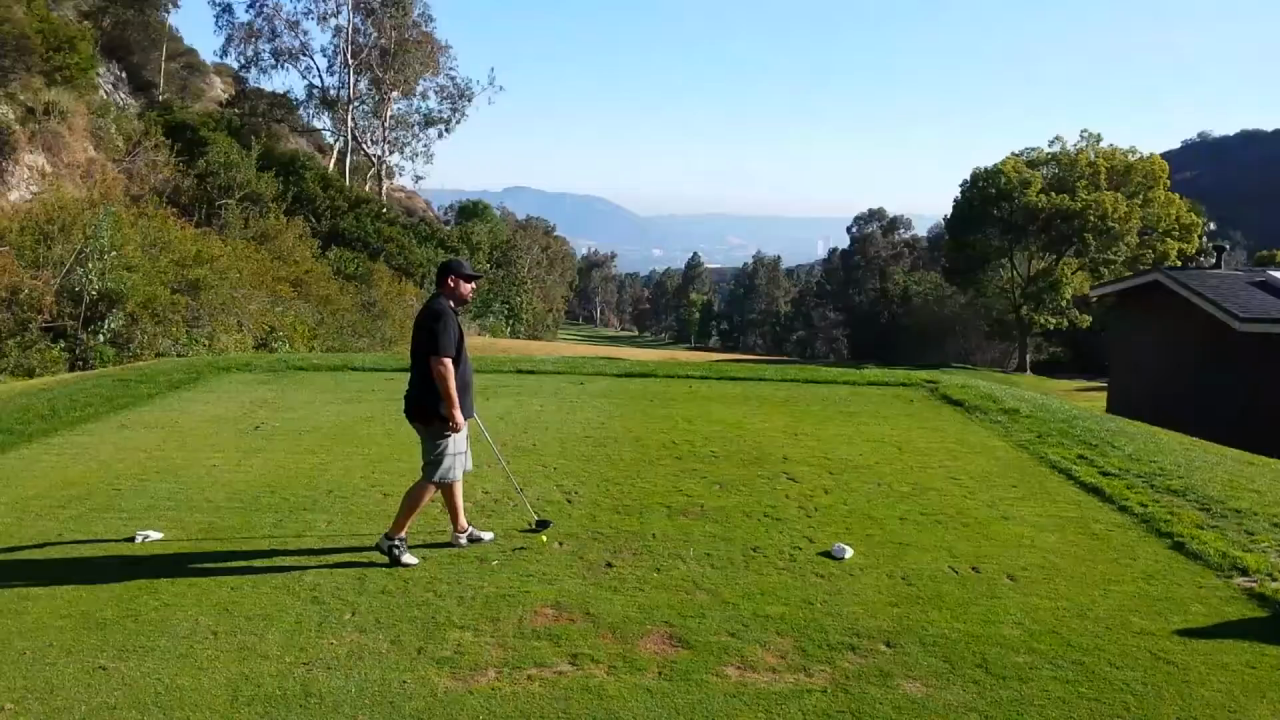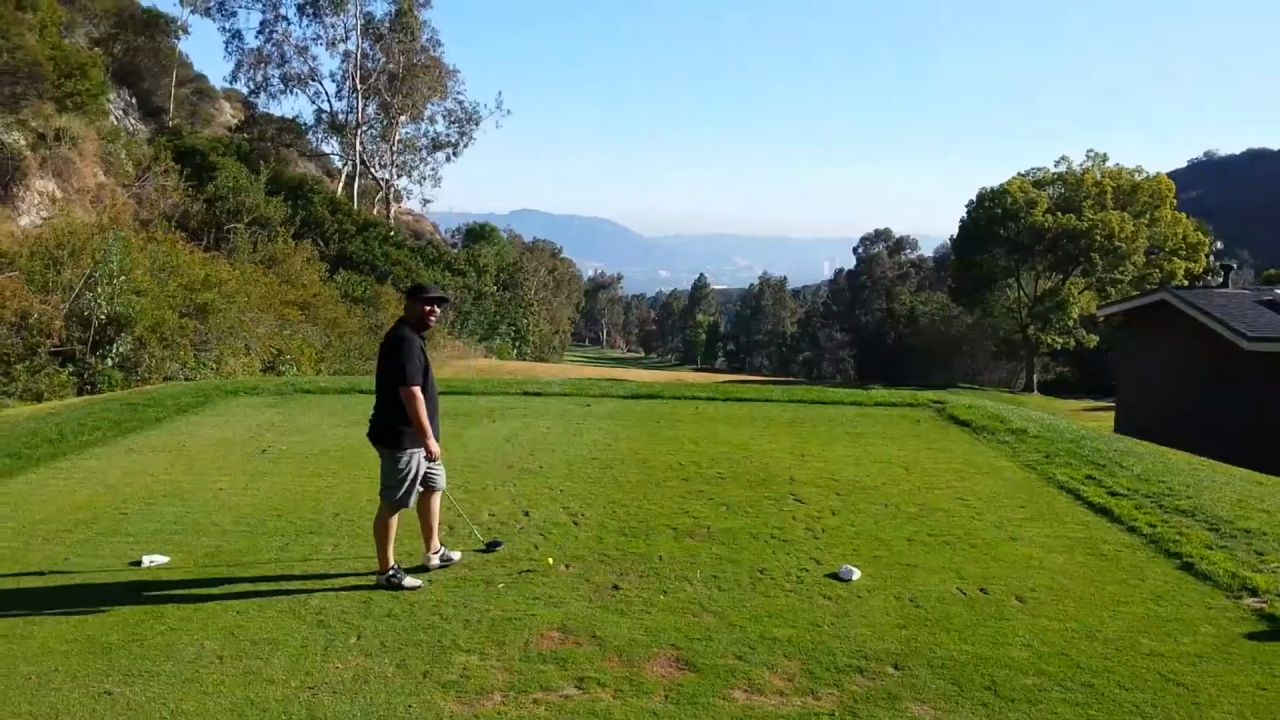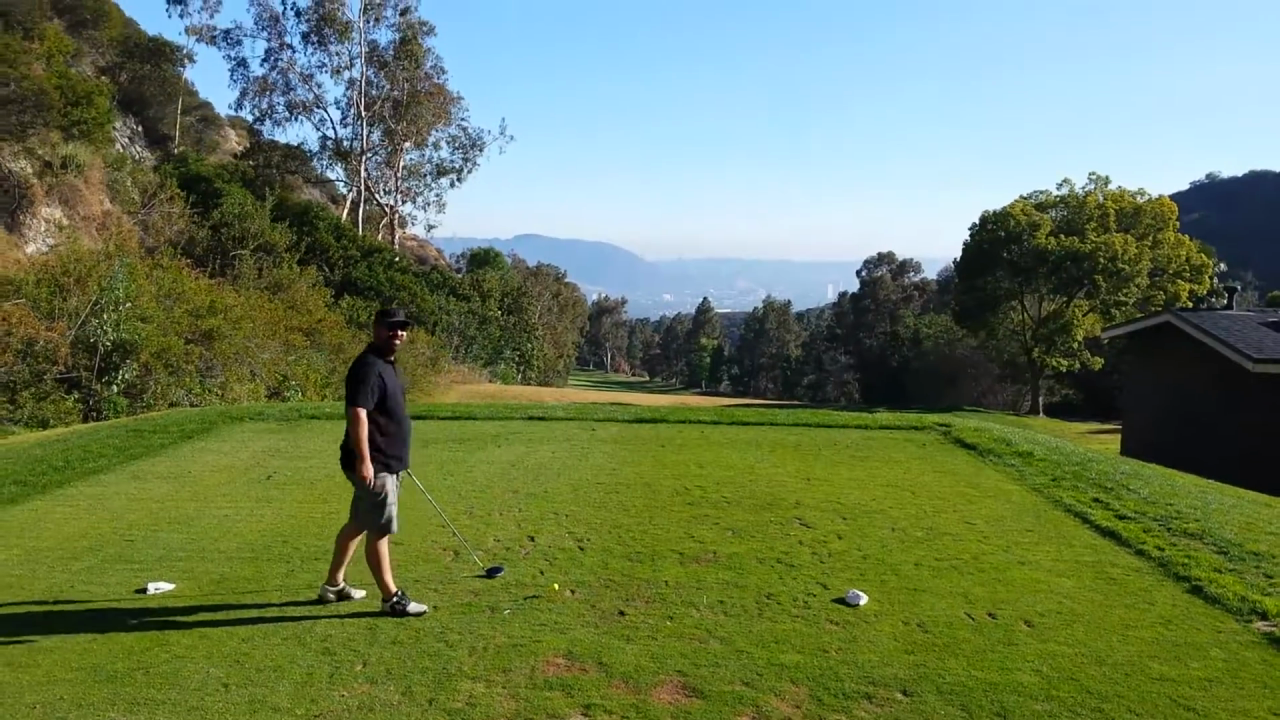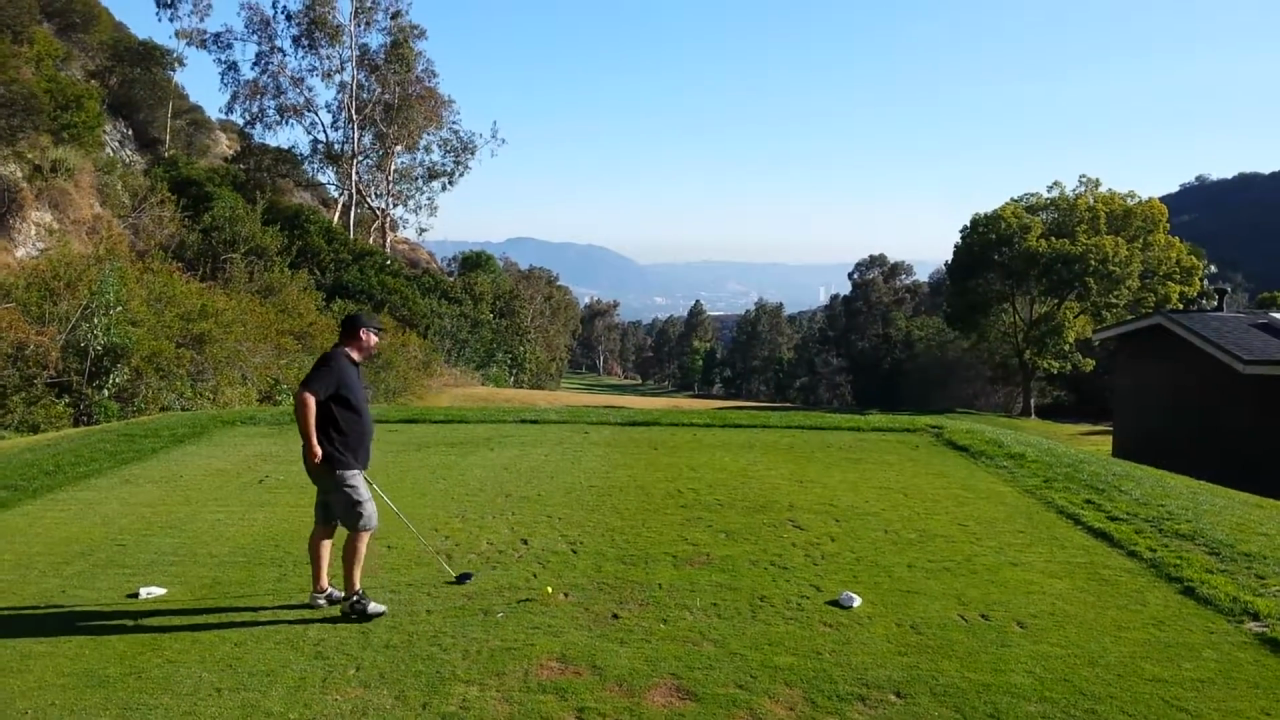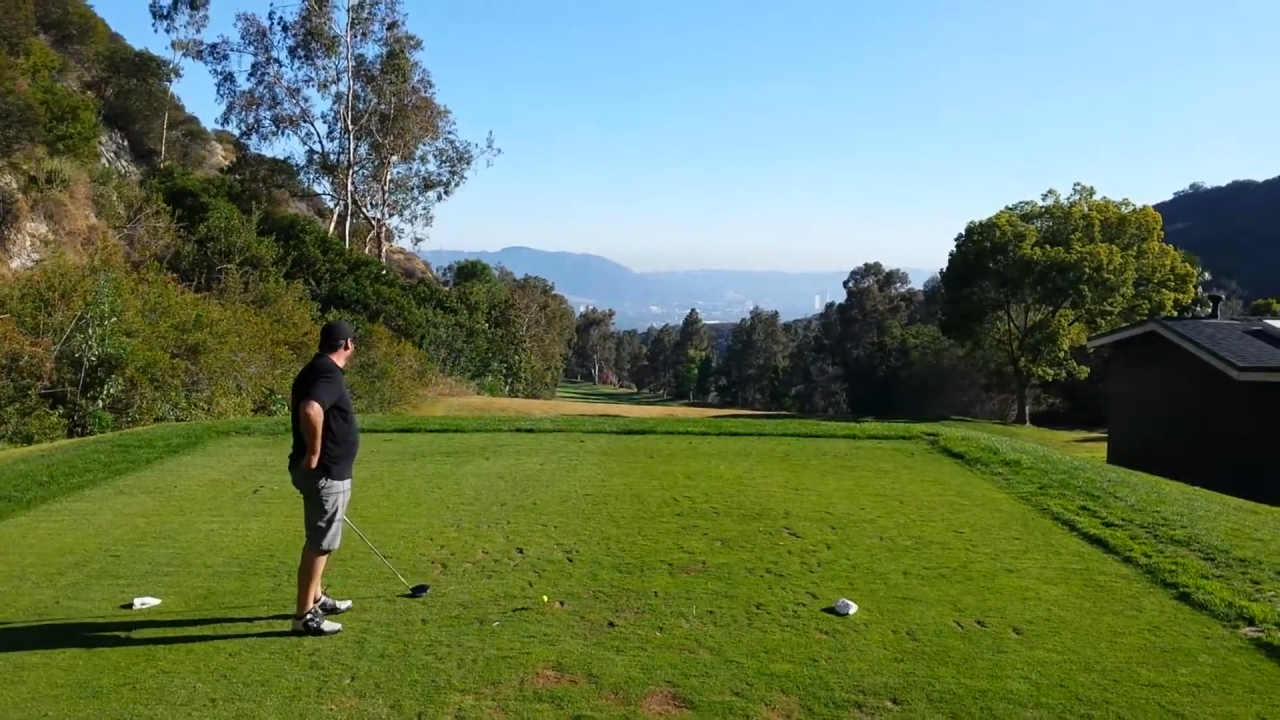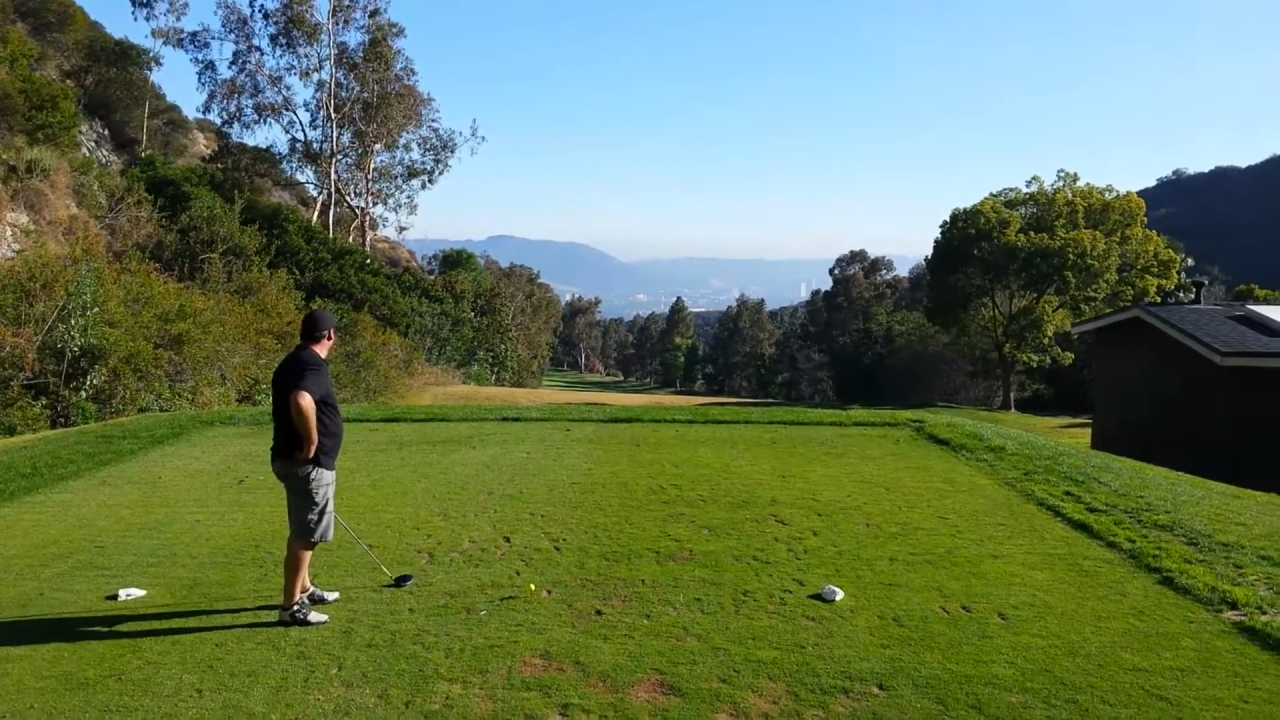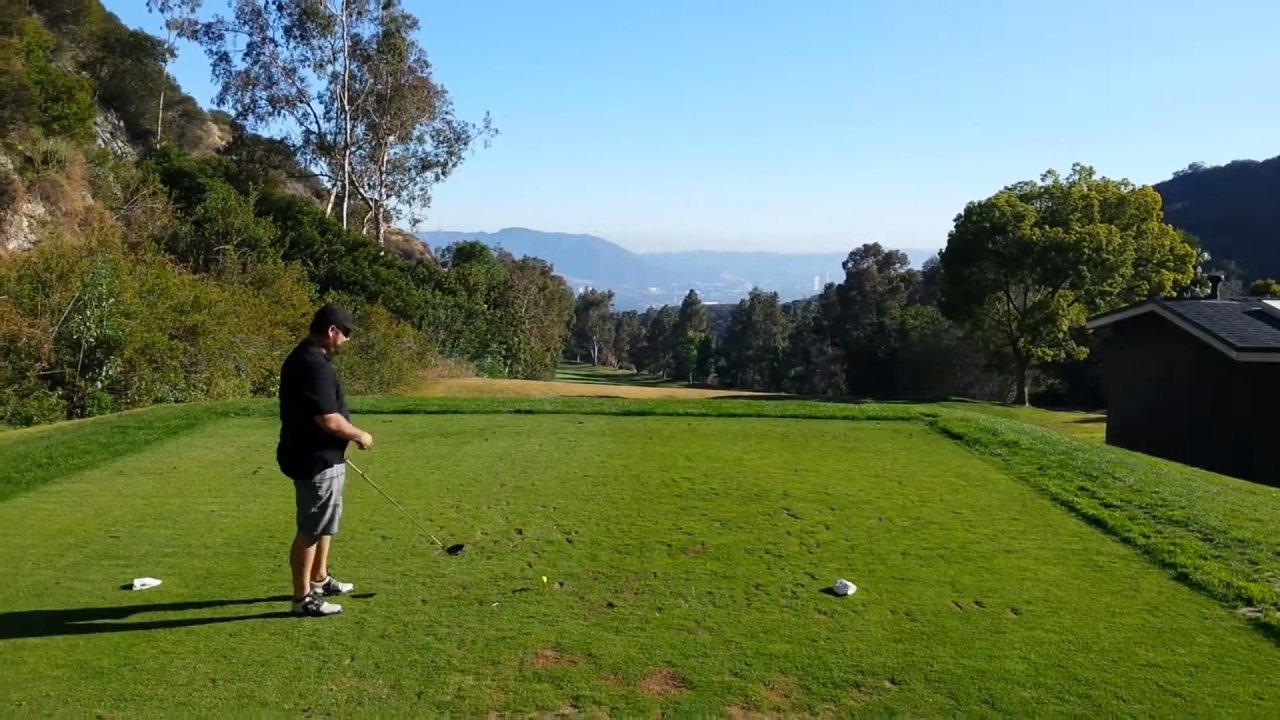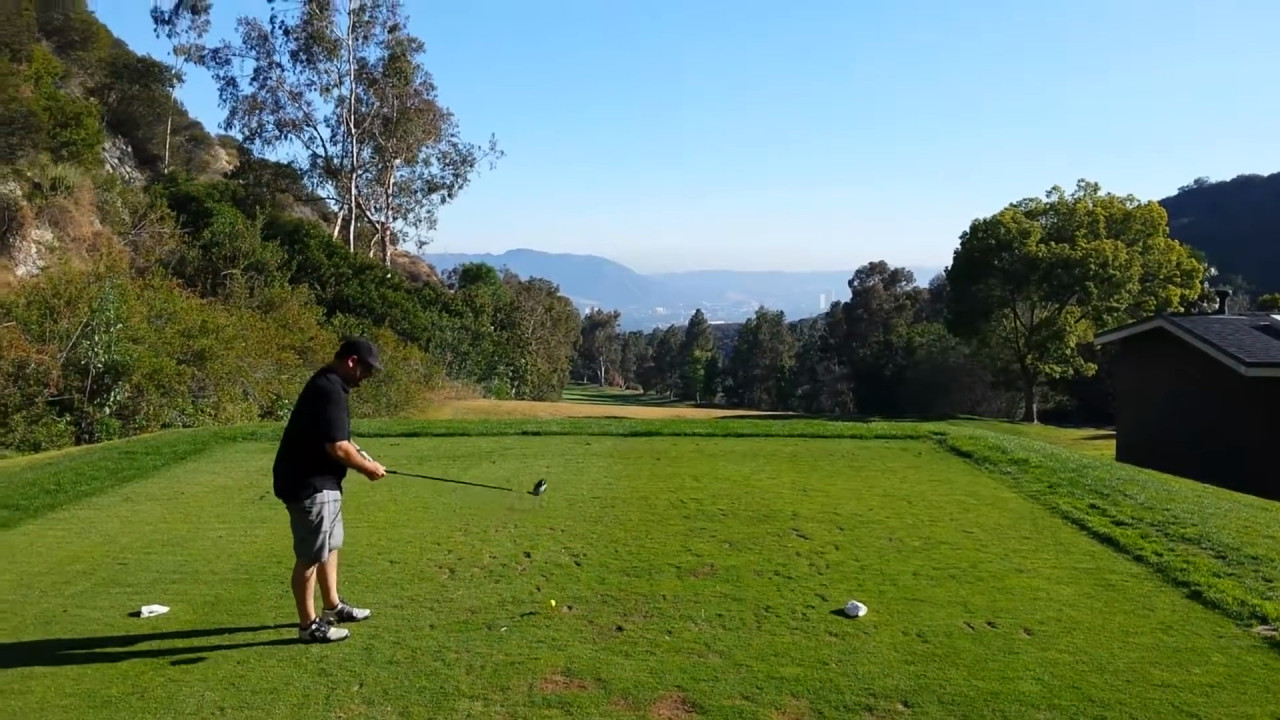
dt=0.4s
person 1, frame 1
left shoulder: (438, 311)
right shoulder: (441, 314)
right elbow: (441, 365)
left wrist: (456, 407)
right wrist: (454, 408)
left hip: (440, 410)
right hip: (437, 413)
left knee: (454, 470)
right knee: (435, 478)
left ankle: (462, 529)
right ankle: (392, 538)
person 1, frame 2
left shoulder: (411, 337)
right shoulder: (406, 341)
right elbow: (410, 393)
right wrist: (427, 437)
left hip: (413, 436)
right hip: (402, 438)
left knee: (433, 486)
right knee: (393, 503)
left ankle: (433, 550)
right ankle: (387, 571)
person 1, frame 3
left shoulder: (386, 364)
right shoulder: (368, 365)
right elbow: (356, 413)
left wrist: (395, 447)
right wrist: (364, 460)
left hip: (386, 461)
right hip: (374, 464)
left knee: (359, 523)
right knee: (380, 530)
left ankle: (333, 584)
right ankle: (392, 597)
person 1, frame 4
left shoulder: (346, 365)
right shoulder: (335, 363)
right elbow: (304, 397)
right wrist: (311, 444)
left hip: (340, 461)
right hip: (337, 463)
left knee: (325, 525)
right knee: (363, 523)
left ankle: (321, 590)
right ankle: (353, 596)
person 1, frame 5
left shoulder: (314, 370)
right shoulder: (329, 373)
right elbow: (310, 410)
right wrist: (314, 453)
left hip: (322, 472)
right hip: (325, 473)
left knee: (317, 540)
right knee: (320, 544)
left ankle: (316, 599)
right ankle: (304, 615)
person 1, frame 6
left shoulder: (291, 362)
right shoulder: (313, 366)
right elbow: (302, 402)
right wrist: (311, 444)
left hip: (293, 460)
right hip: (308, 465)
left knee: (302, 531)
right knee: (306, 536)
left ankle: (305, 590)
right ankle: (291, 606)
person 1, frame 7
left shoulder: (304, 357)
right shoulder: (314, 365)
right elbow: (329, 420)
left wrist: (348, 433)
right wrist: (360, 435)
left hip: (318, 455)
right hip: (315, 459)
left knee: (325, 521)
right knee: (311, 529)
left ankle: (319, 579)
right ankle: (302, 598)
person 1, frame 8
left shoulder: (331, 384)
right shoulder: (329, 391)
left elbow: (339, 435)
right elbow: (337, 447)
left wrist: (360, 454)
right wrist: (366, 467)
left hip: (321, 482)
right hip: (308, 484)
left knee: (329, 545)
right knee: (310, 555)
left ankle: (333, 606)
right ankle: (309, 625)
